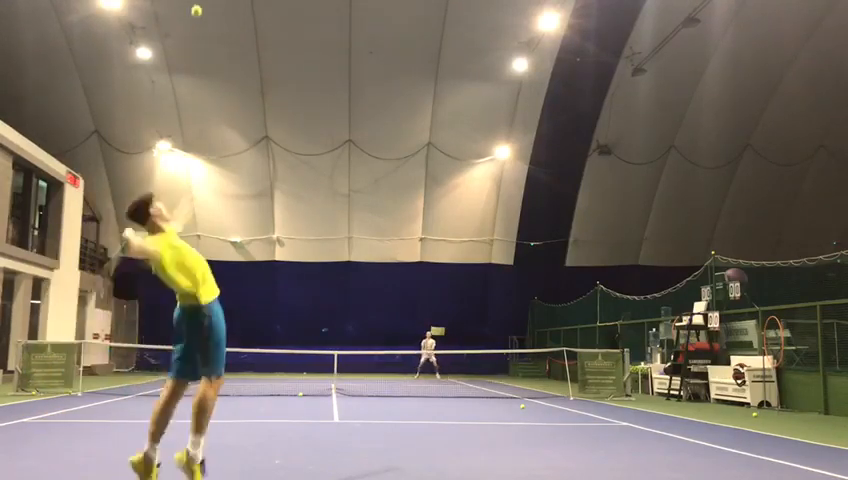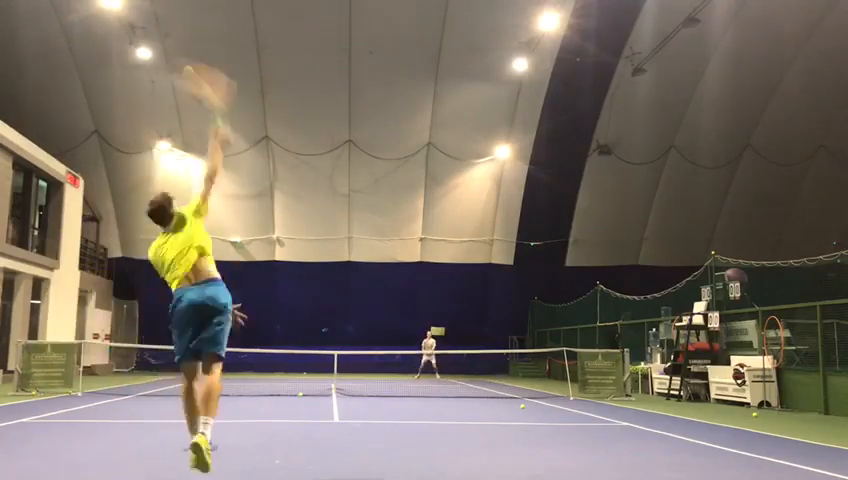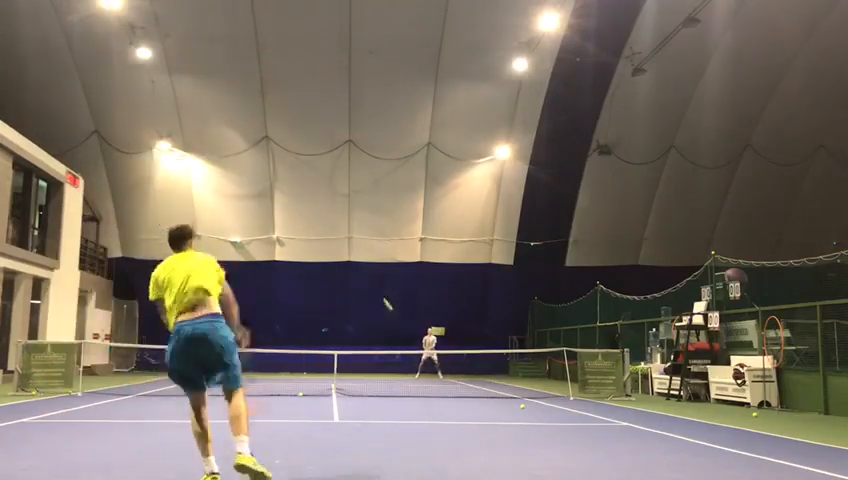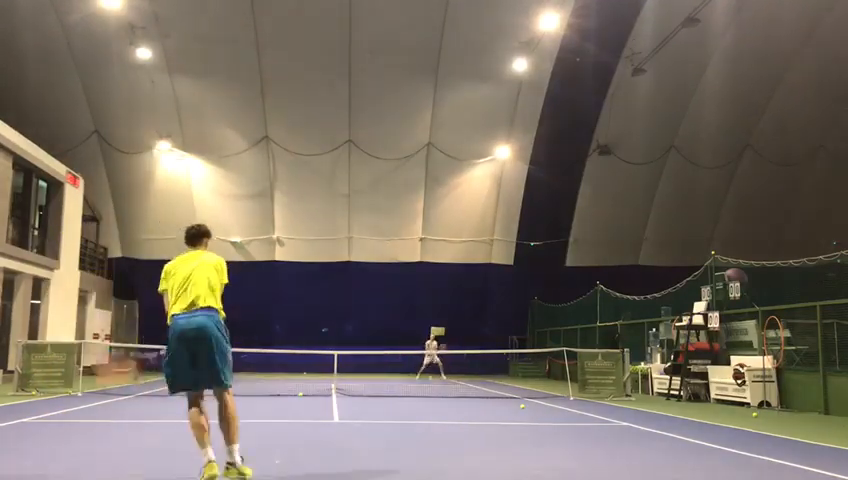
dt=0.2s
person 1, frame 1
left shoulder: (164, 236)
right shoulder: (157, 240)
left elbow: (174, 222)
right elbow: (143, 248)
left wrist: (177, 217)
left hip: (195, 308)
right hip: (202, 308)
left knee: (175, 384)
right knee: (212, 378)
left ankle: (149, 456)
right ankle: (193, 454)
person 1, frame 2
left shoulder: (155, 250)
right shoulder: (188, 221)
right elbow: (211, 175)
right wrist: (217, 142)
left hip: (181, 302)
right hip: (211, 293)
left knee: (189, 375)
right knee: (211, 366)
left ankle: (197, 438)
right ankle: (203, 433)
person 1, frame 3
left shoulder: (159, 273)
right shoulder: (206, 260)
left elbow: (165, 316)
right elbow: (228, 299)
right wrist: (237, 330)
left hip: (182, 334)
right hip: (212, 325)
left knee: (197, 403)
right knee: (235, 393)
right ankle: (243, 454)
person 1, frame 4
left shoulder: (170, 267)
right shoulder: (216, 261)
left elbow: (167, 305)
left hip: (178, 325)
right hip: (208, 320)
left knee: (194, 399)
right knee: (224, 393)
